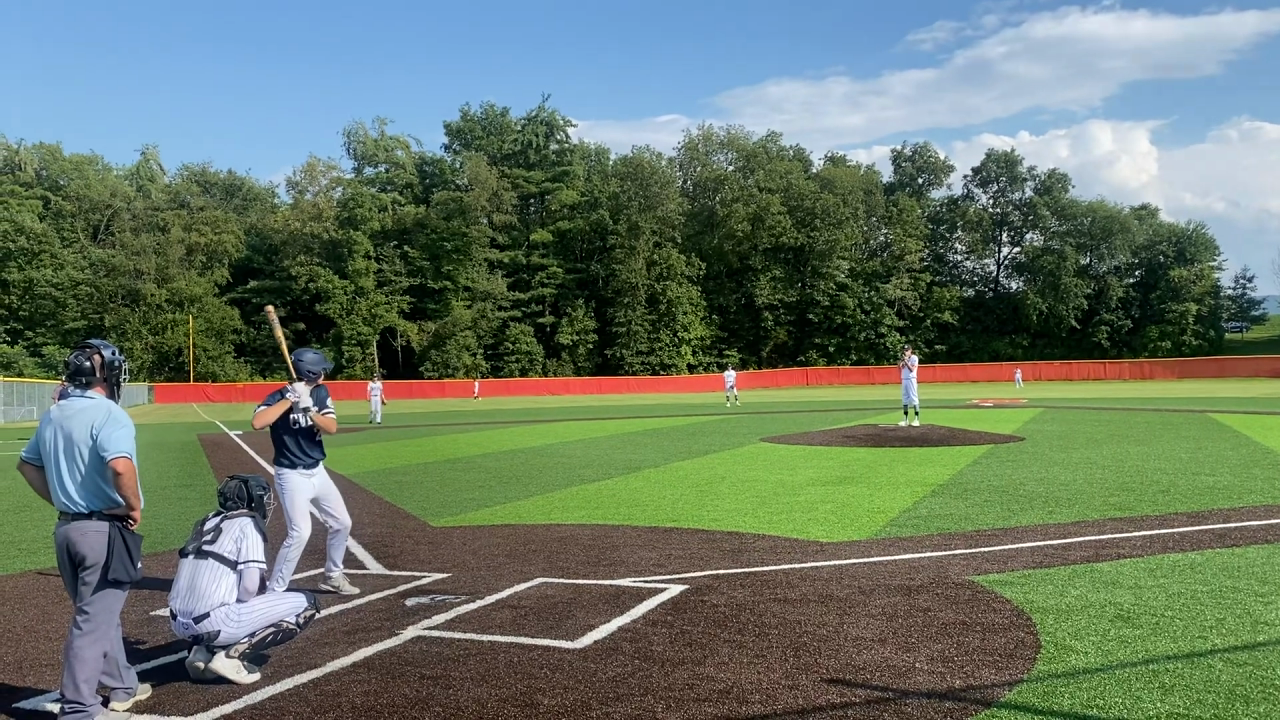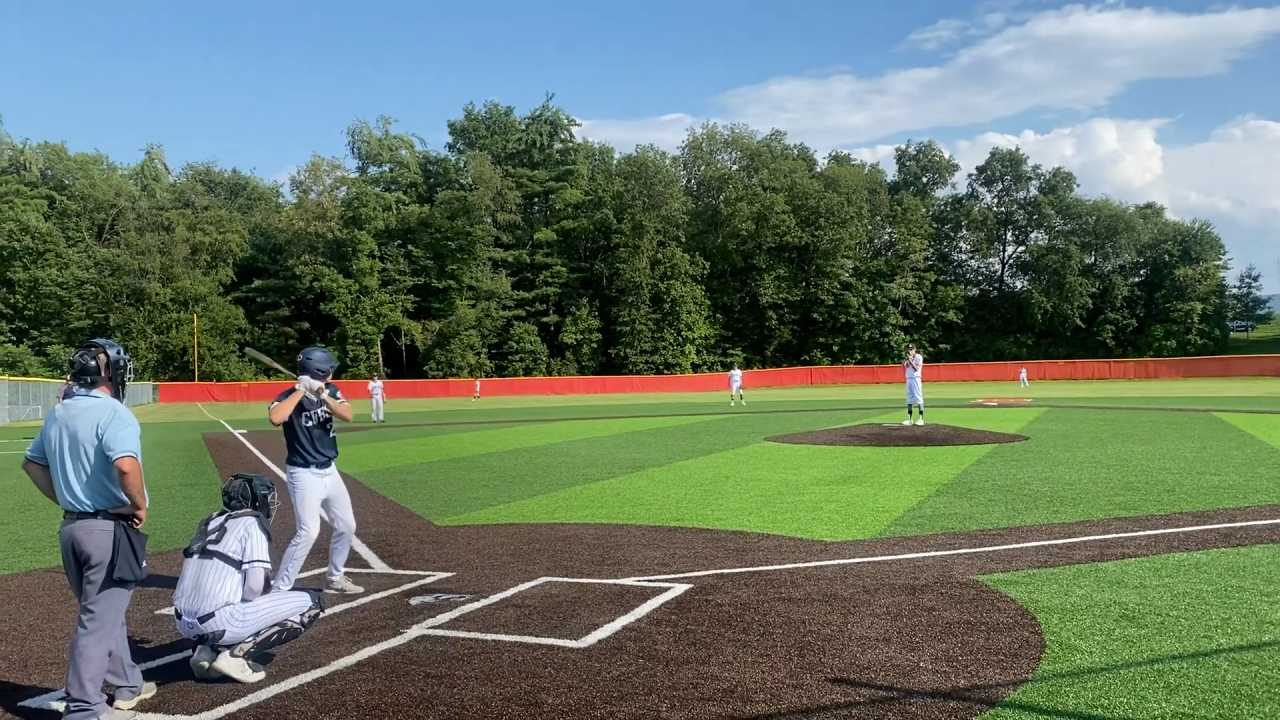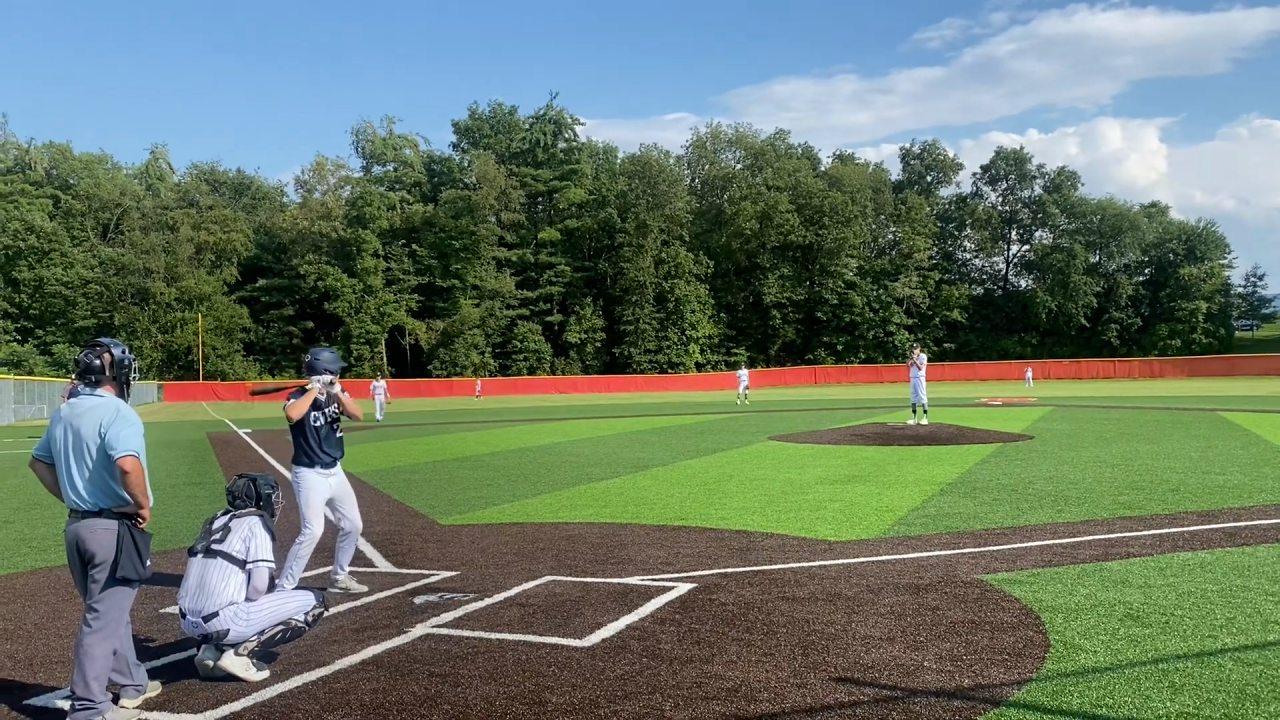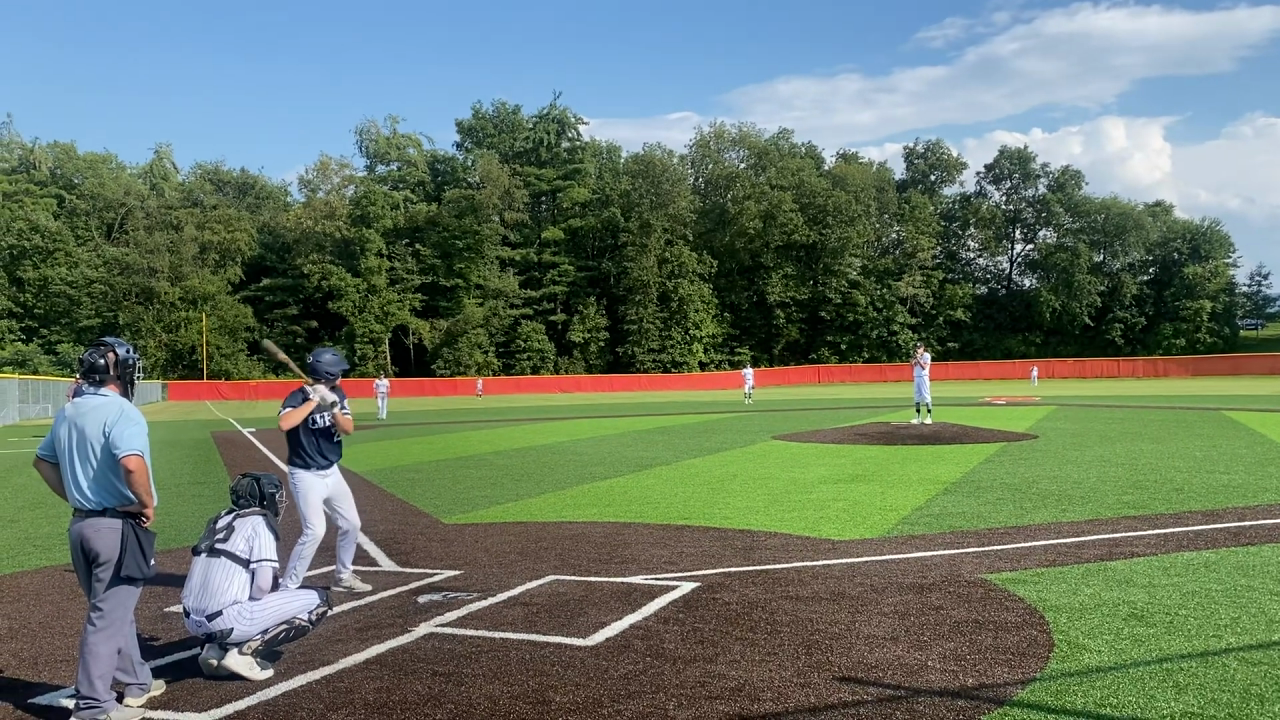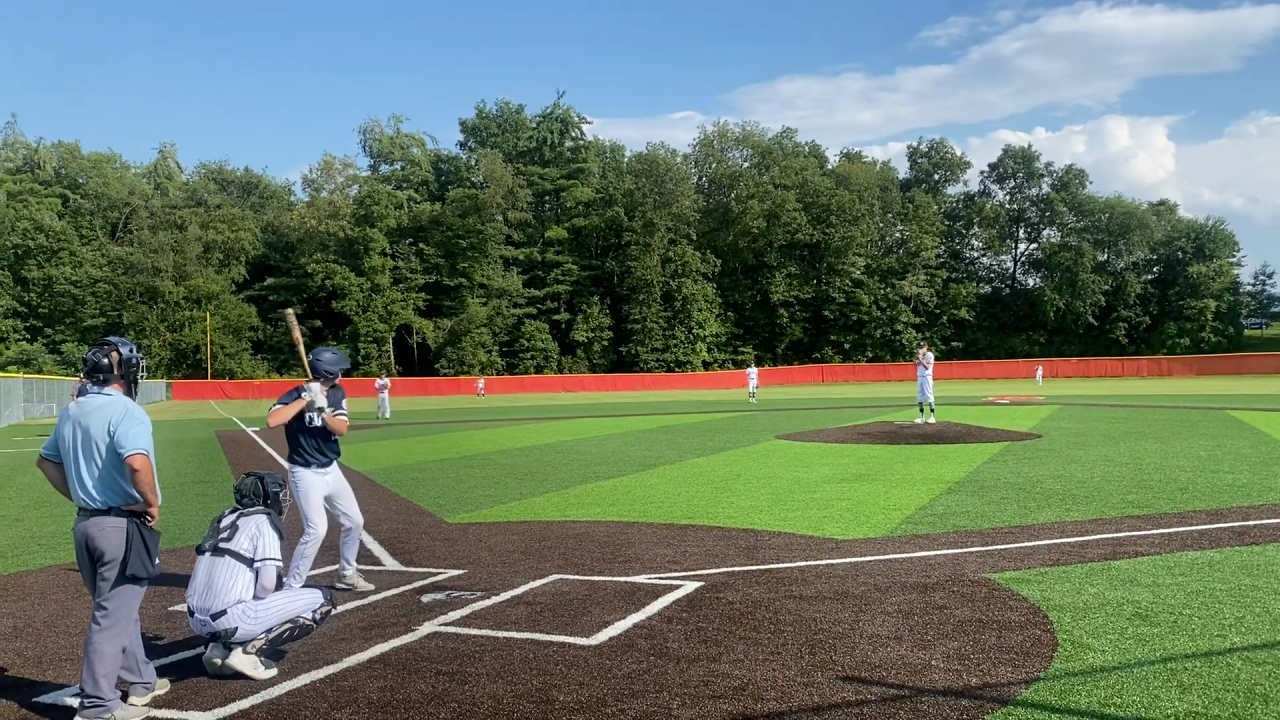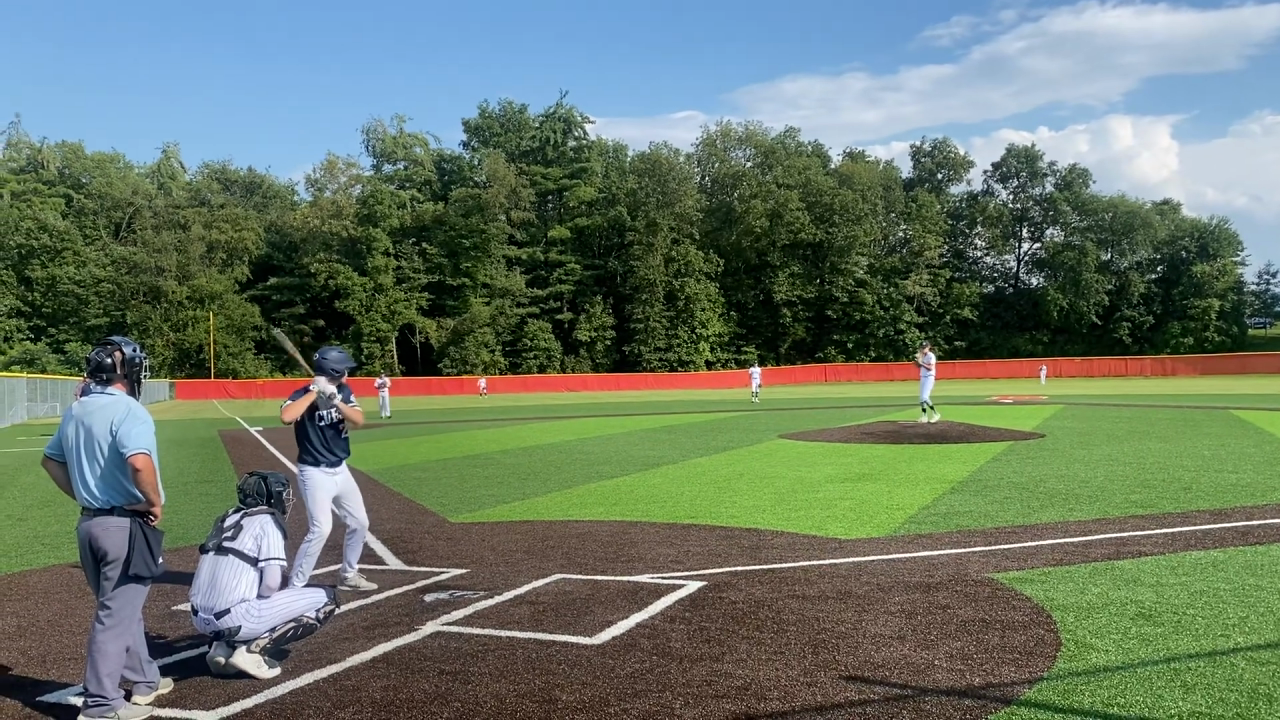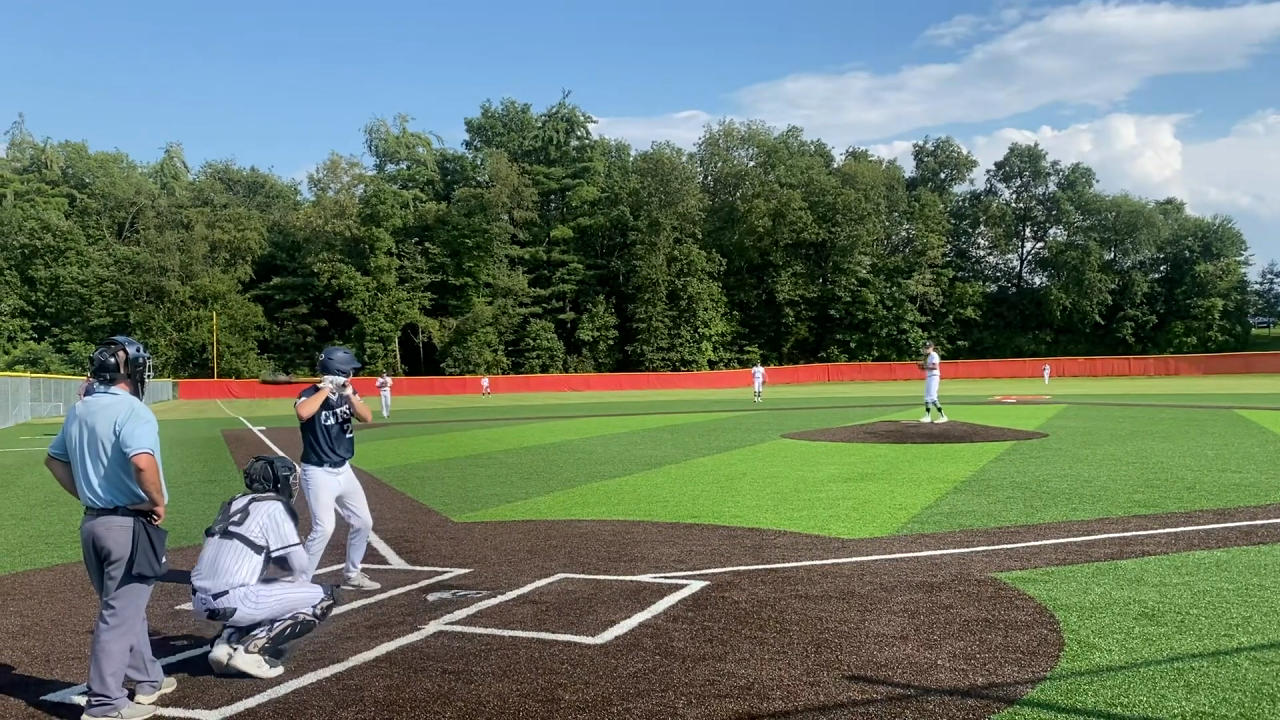
dt=0.3s
person 1, frame 1
left shoulder: (52, 415)
right shoulder: (108, 413)
left elbow: (27, 464)
right elbow: (120, 466)
right wrist: (134, 507)
left hip: (67, 528)
right hip: (103, 530)
left knee: (100, 612)
right knee: (95, 619)
left ankle: (122, 686)
person 1, frame 2
left shoulder: (57, 414)
right shoulder: (114, 412)
left elbow: (32, 463)
right elbow: (126, 465)
right wrist: (140, 506)
left hip: (72, 527)
right hip: (109, 529)
left knee: (105, 610)
right knee: (99, 618)
left ankle: (127, 685)
person 1, frame 3
left shoulder: (63, 413)
right shoulder: (117, 412)
left elbow: (39, 462)
right elbow: (127, 465)
right wrist: (143, 504)
left hip: (76, 525)
right hip: (113, 527)
left knee: (111, 609)
right knee: (104, 616)
left ankle: (132, 684)
person 1, frame 4
left shoulder: (67, 412)
right shoulder: (122, 411)
left elbow: (43, 460)
right elbow: (132, 464)
right wrist: (147, 503)
left hip: (81, 524)
right hip: (117, 526)
left knee: (114, 608)
right knee: (108, 615)
left ankle: (136, 682)
person 1, frame 5
left shoulder: (71, 412)
right shoulder: (125, 410)
left elbow: (46, 460)
right elbow: (137, 463)
right wrist: (151, 502)
left hip: (86, 523)
right hip: (122, 526)
left knee: (119, 607)
right knee: (113, 614)
left ankle: (140, 681)
person 1, frame 6
left shoulder: (74, 411)
right shoulder: (128, 410)
left elbow: (50, 460)
right elbow: (139, 462)
right wrist: (154, 502)
left hip: (89, 523)
right hip: (125, 525)
left knee: (122, 607)
right knee: (116, 614)
left ankle: (144, 680)
person 1, frame 7
left shoulder: (78, 411)
right shoulder: (132, 409)
left elbow: (55, 459)
right elbow: (142, 462)
right wrist: (157, 501)
left hip: (93, 522)
right hip: (129, 524)
left knee: (126, 606)
right knee: (120, 613)
left ankle: (148, 680)
person 2, frame 1
left shoulder: (320, 392)
right shoulder: (278, 397)
left elbow: (332, 428)
right elbow: (257, 423)
left wrist: (309, 409)
right wrist: (289, 398)
left hip: (318, 472)
right hip: (292, 476)
left knee: (341, 523)
right knee: (300, 534)
left ankle: (333, 576)
right ankle: (274, 591)
person 2, frame 2
left shoulder: (329, 391)
right shoulder: (289, 397)
left elbow: (348, 415)
right elbow: (275, 418)
left wrist: (323, 394)
right wrist: (301, 390)
left hip: (330, 472)
right hip: (304, 475)
left knee: (346, 526)
right knee: (308, 533)
left ankle: (335, 579)
right ankle: (279, 590)
person 2, frame 3
left shoulder: (335, 392)
right shoulder: (298, 396)
left elbow: (357, 415)
right elbow: (292, 415)
left wrist: (335, 390)
right wrist: (315, 388)
left hip: (335, 472)
right hip: (309, 475)
left knee: (352, 526)
right knee: (312, 532)
left ankle: (339, 578)
right ankle: (283, 589)
person 2, frame 4
left shoulder: (337, 394)
right shoulder: (297, 397)
left elbow: (348, 429)
right elbow: (284, 424)
left wrist: (333, 407)
right wrist: (314, 399)
left hip: (331, 472)
right hip: (305, 476)
left knee: (351, 524)
right knee: (314, 532)
left ankle: (343, 577)
right ankle: (287, 589)
person 2, frame 5
left shoulder: (337, 393)
right shoulder: (294, 395)
left elbow: (342, 429)
right elbow: (272, 421)
left wrist: (323, 410)
right wrist: (305, 398)
left hip: (331, 470)
right hip: (306, 474)
left knee: (354, 521)
right knee: (316, 530)
left ankle: (347, 574)
right ankle: (290, 588)
person 2, frame 6
left shoulder: (343, 391)
right shoulder: (303, 395)
left elbow: (359, 420)
right elbow: (286, 417)
left wrist: (336, 400)
right wrist: (314, 391)
left hip: (341, 470)
right hip: (315, 474)
left knee: (359, 523)
right knee: (321, 529)
left ankle: (349, 575)
right ankle: (294, 587)
person 2, frame 7
left shoulder: (347, 391)
right shoulder: (311, 392)
left elbow: (366, 417)
right elbow: (303, 413)
left wrist: (348, 393)
right wrist: (326, 388)
left hip: (344, 470)
right hip: (318, 473)
left knee: (363, 522)
right knee: (323, 528)
left ankle: (352, 575)
person 3, frame 1
left shoulder: (206, 522)
right shoulder: (248, 524)
right elbow: (249, 587)
right wrist: (237, 615)
left hip: (179, 623)
right hip: (212, 622)
right knee: (306, 604)
left ankle: (204, 651)
right ankle: (232, 655)
person 3, frame 2
left shoulder: (210, 522)
right shoulder: (252, 523)
right elbow: (254, 586)
right wrist: (245, 613)
left hip: (184, 623)
right hip: (217, 622)
right knee: (311, 603)
left ankle: (207, 651)
right ankle: (236, 654)
person 3, frame 3
left shoulder: (215, 521)
right shoulder: (256, 523)
right elbow: (259, 586)
right wrist: (246, 616)
left hip: (188, 622)
right hip: (221, 621)
right knee: (315, 601)
left ankle: (212, 650)
right ankle: (241, 654)
person 3, frame 4
left shoulder: (219, 520)
right shoulder: (259, 522)
right elbow: (263, 585)
right wrist: (253, 611)
left hip: (192, 620)
right hip: (226, 620)
right knee: (319, 600)
left ankle: (216, 648)
right ankle: (245, 652)
person 3, frame 5
left shoulder: (224, 519)
right shoulder: (263, 521)
right elbow: (267, 584)
right wrist: (255, 614)
left hip: (196, 620)
right hip: (229, 620)
right knee: (323, 599)
left ankle: (219, 648)
right ankle: (249, 652)
person 3, frame 6
left shoulder: (227, 519)
right shoulder: (267, 521)
right elbow: (272, 583)
left hip: (201, 619)
right hip: (233, 619)
right knee: (326, 599)
left ankle: (223, 647)
right ankle: (252, 651)
person 3, frame 7
left shoulder: (236, 503)
right shoulder: (275, 507)
right elbow: (302, 567)
left hip: (200, 601)
right hip: (228, 600)
left knee: (255, 589)
right knee: (324, 598)
left ankle: (224, 645)
right ankle: (252, 650)
